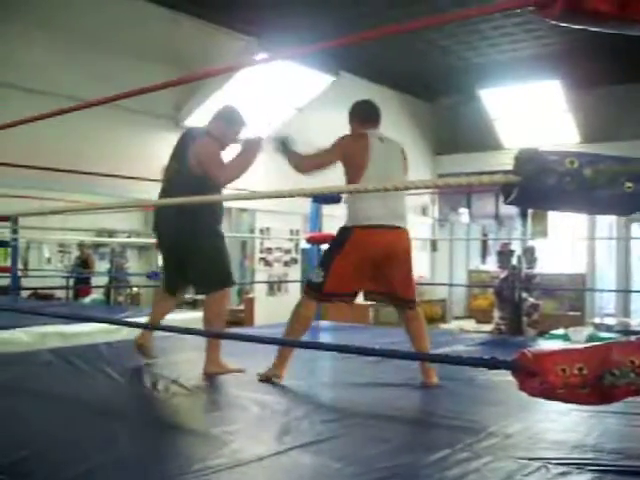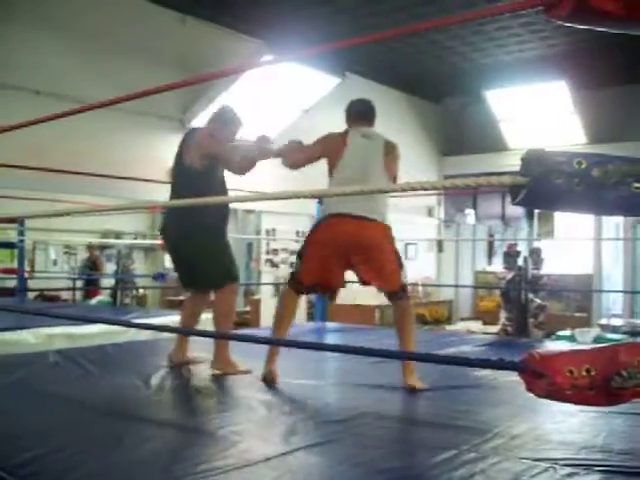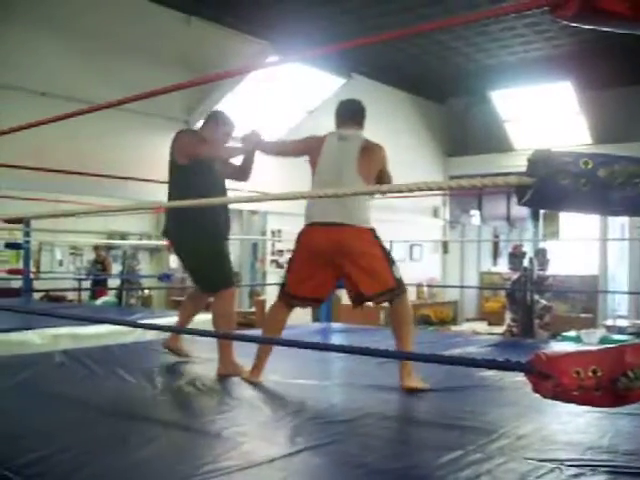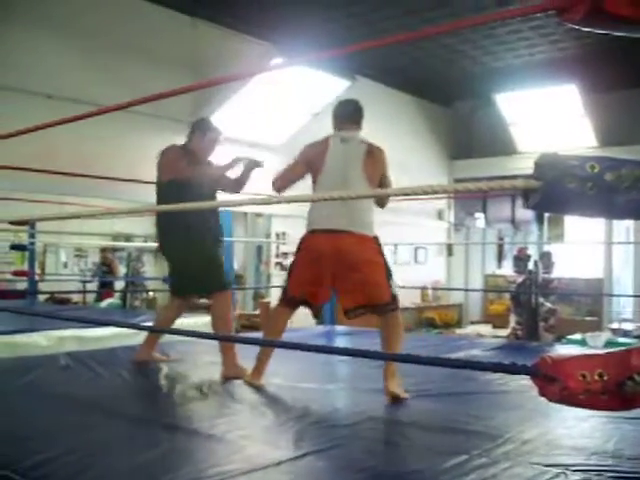
dt=0.2s
person 1, frame 1
left shoulder: (352, 143)
right shoulder: (399, 150)
left elbow: (305, 166)
left wrist: (286, 149)
left hip: (362, 232)
right hip: (398, 234)
left knee: (312, 294)
right knee: (407, 305)
left ankle: (279, 365)
right ankle: (429, 372)
person 1, frame 2
left shoulder: (335, 141)
right shoulder: (390, 148)
left elbow: (292, 161)
left wrist: (289, 147)
left hip: (334, 225)
right hip: (373, 227)
left knee: (294, 287)
right knee: (400, 298)
left ankle: (272, 361)
right ankle: (409, 373)
person 1, frame 3
left shoulder: (317, 144)
right shoulder: (375, 151)
left elbow: (273, 148)
right elbow: (386, 187)
left wrist: (254, 141)
left hip: (315, 232)
right hip: (356, 234)
left knee: (286, 300)
right knee: (398, 296)
left ankle: (256, 369)
right ankle: (408, 373)
person 1, frame 4
left shoulder: (317, 149)
right shoulder: (375, 154)
left elbow: (279, 185)
right elbow: (383, 200)
left hip: (318, 238)
right hip: (359, 240)
left knee: (286, 304)
right knee: (389, 309)
left ankle: (257, 372)
right ankle: (391, 378)
person 2, frame 1
left shoulder: (192, 138)
right shoulder: (206, 143)
left elbow: (213, 173)
right elbow: (222, 177)
left wrist: (244, 152)
right wrist: (250, 153)
left hip: (171, 224)
right hip: (195, 227)
left knee: (173, 286)
right knee: (219, 289)
left ankle: (146, 334)
right ankle: (213, 360)
person 2, frame 2
left shoulder: (208, 147)
right shoulder: (199, 139)
left elbow: (238, 166)
right elbow: (235, 152)
left wrist: (256, 150)
right wrist: (261, 148)
left hip: (182, 227)
right hip: (197, 227)
left knee: (201, 288)
right knee: (227, 284)
left ankle: (180, 351)
right ankle: (222, 358)
person 2, frame 3
left shoulder: (213, 159)
right shoulder: (186, 139)
left elbow: (241, 175)
right elbow: (215, 152)
left wrist: (249, 151)
right wrist: (246, 146)
left hip: (205, 227)
right hip: (193, 228)
left knee: (207, 286)
right knee: (224, 288)
left ankle: (175, 338)
right ankle: (227, 362)
person 2, frame 4
left shoulder: (205, 169)
right shoulder: (172, 155)
left elbow: (233, 188)
right elbow: (188, 175)
left wrist: (247, 170)
right wrist: (230, 165)
left hip: (200, 238)
right hip: (182, 238)
left knee: (181, 297)
right knee: (221, 293)
left ankle: (146, 349)
right ankle: (230, 364)
